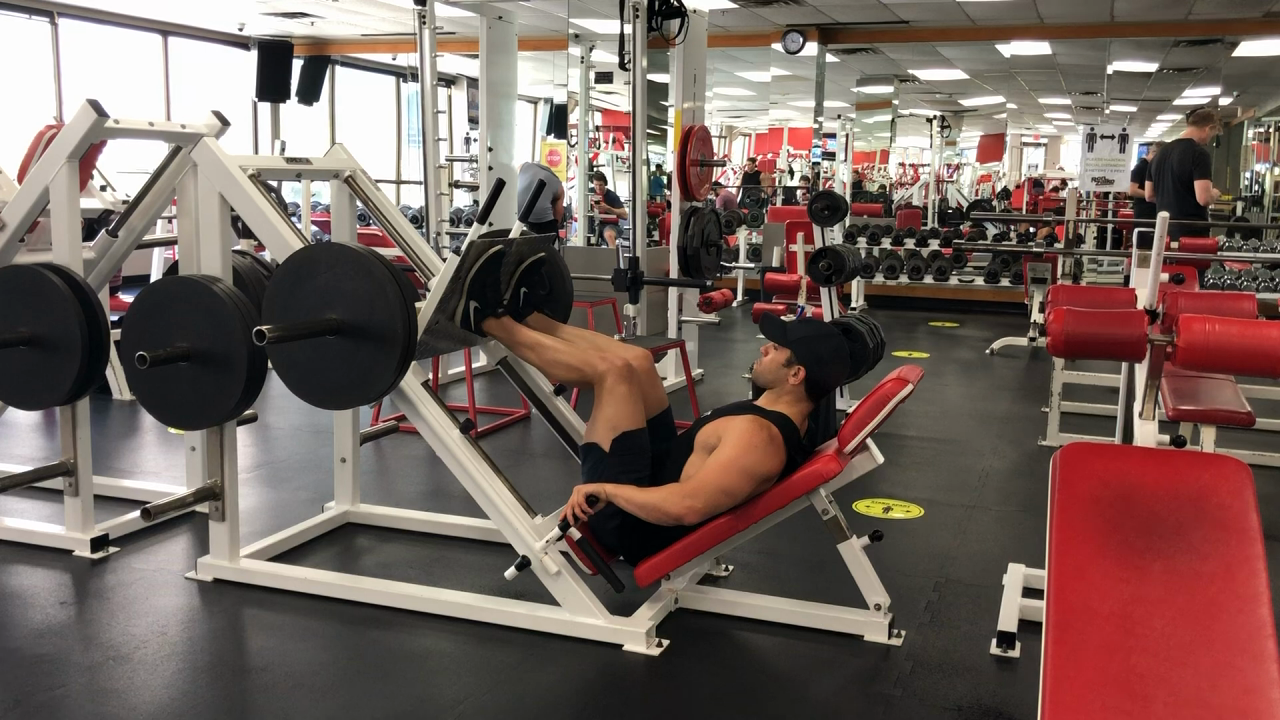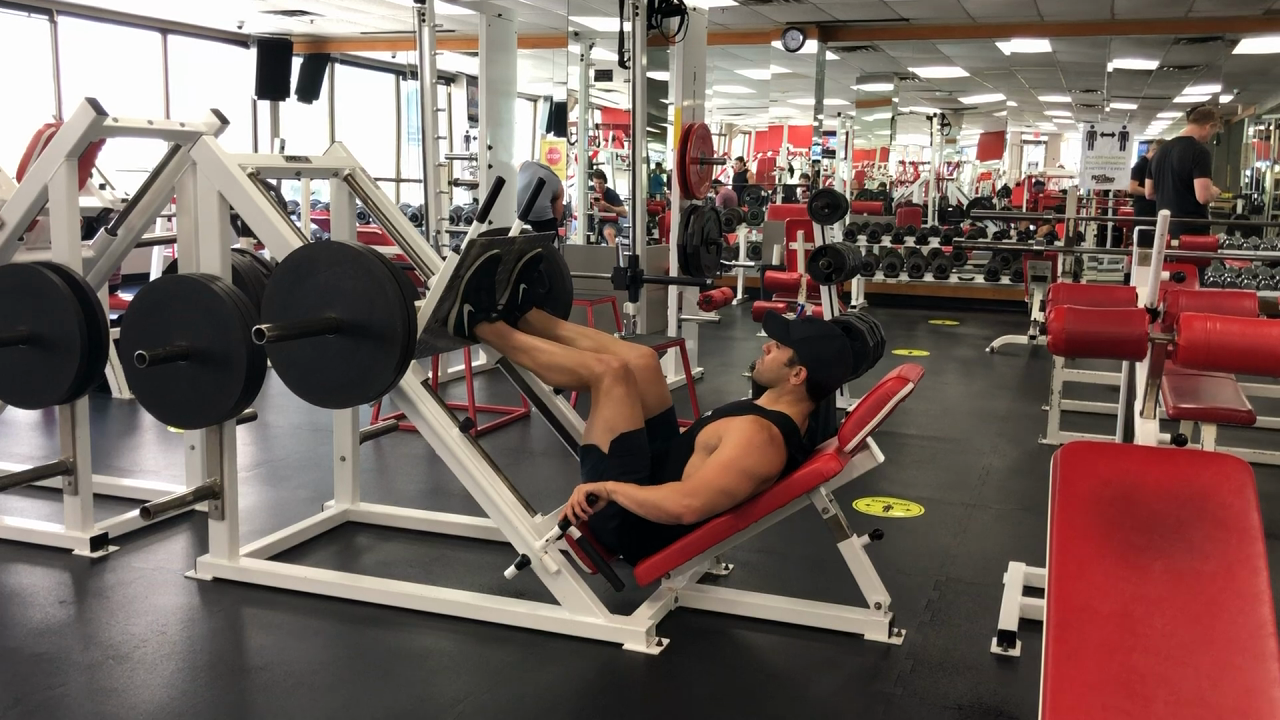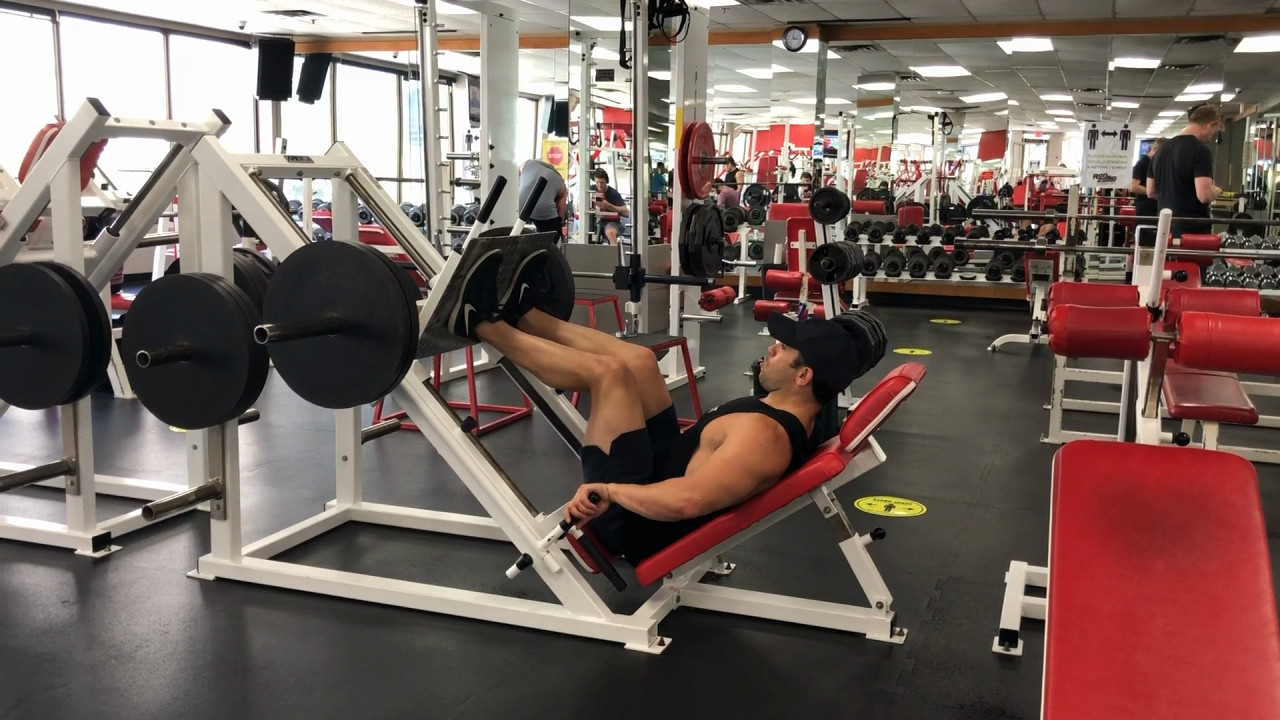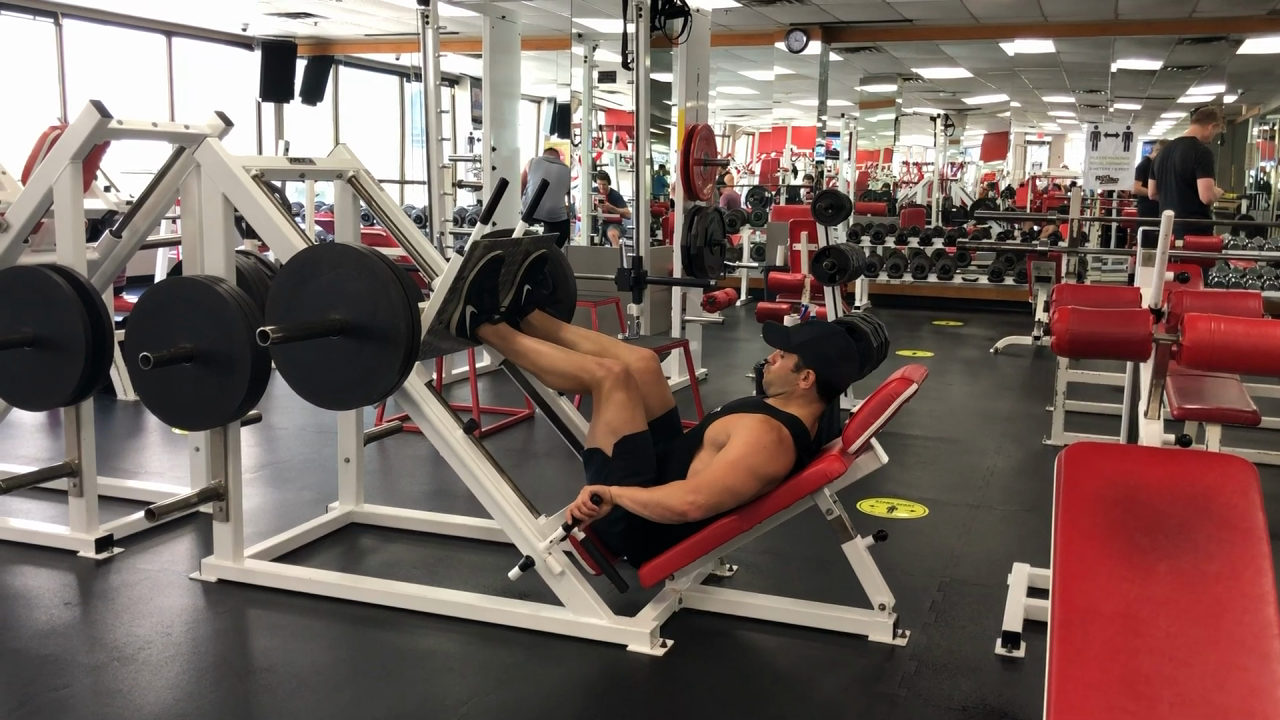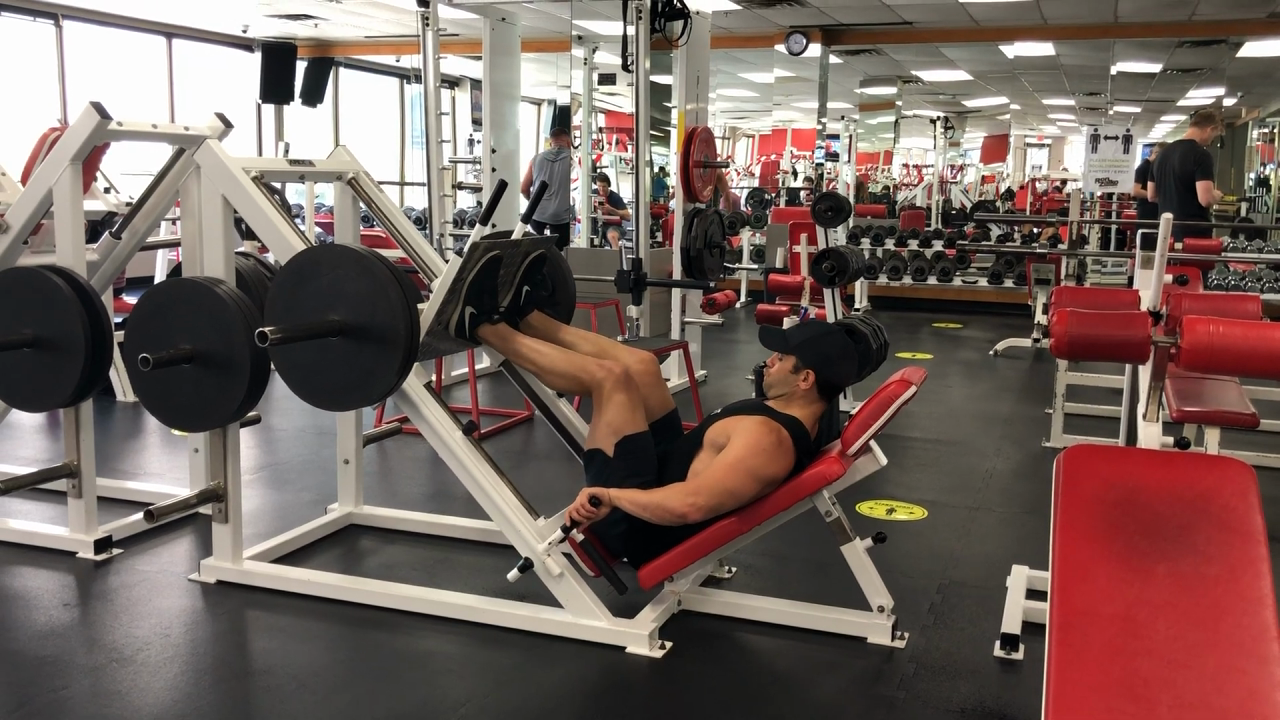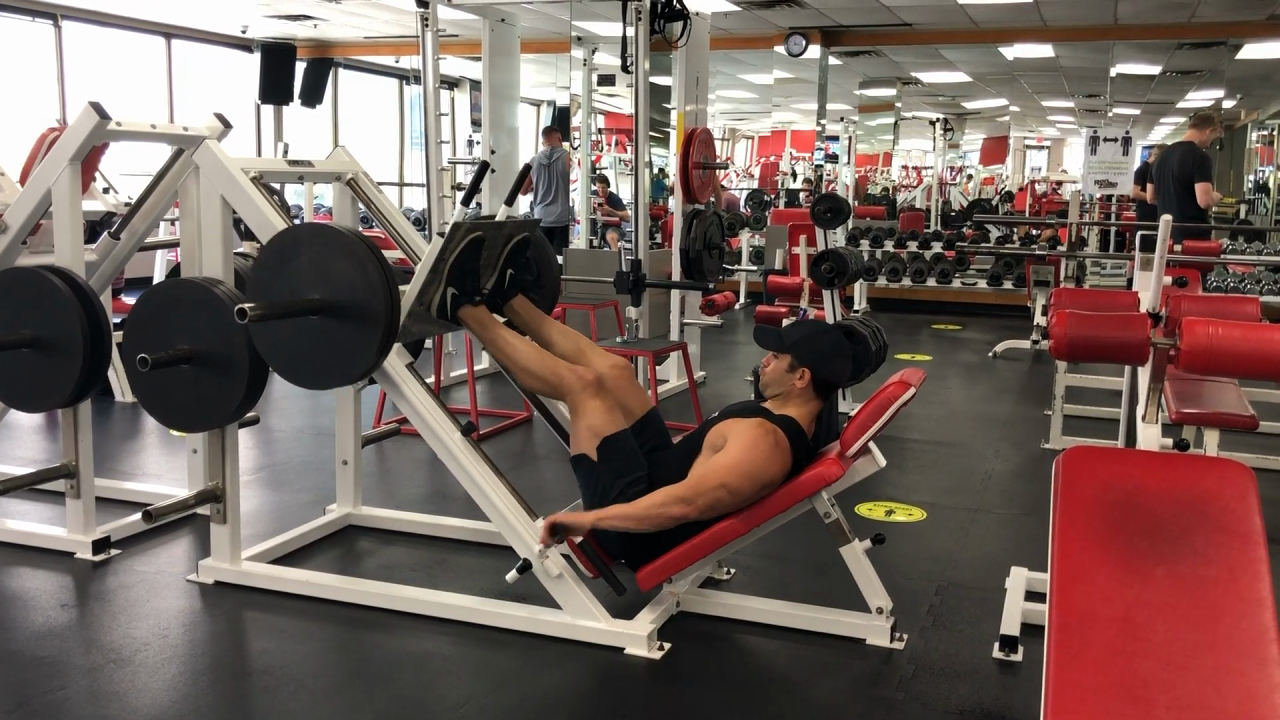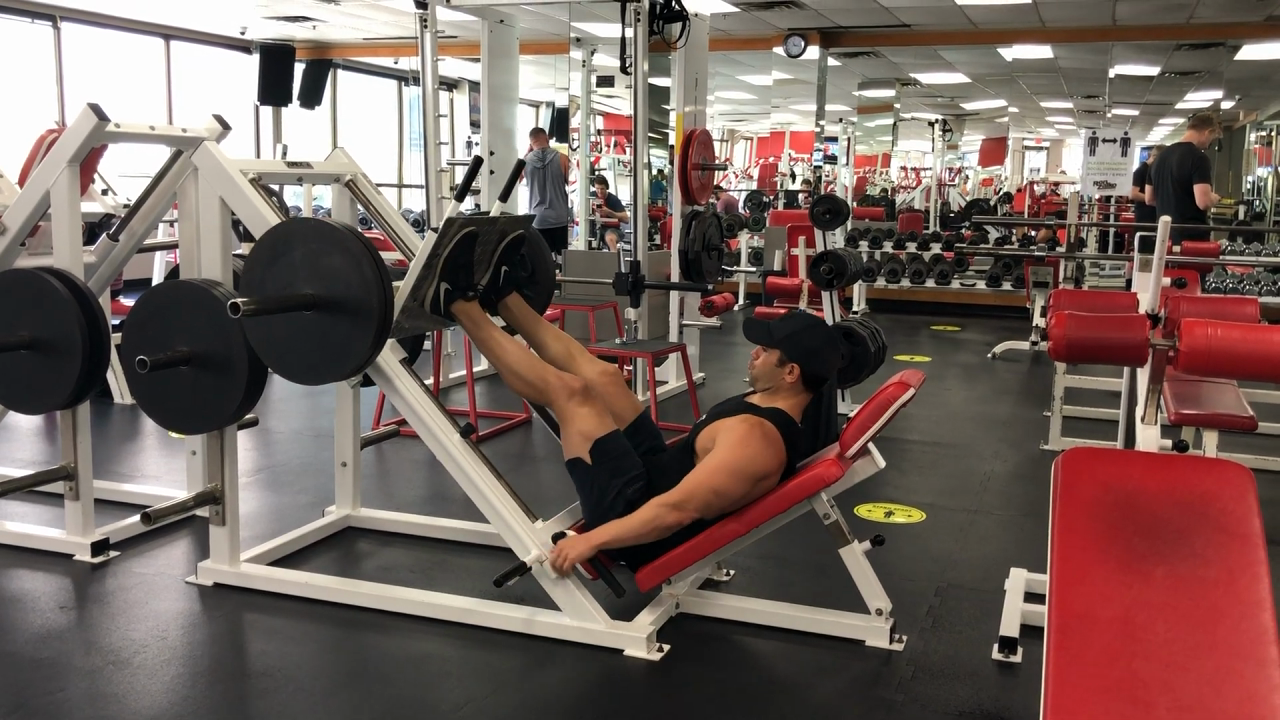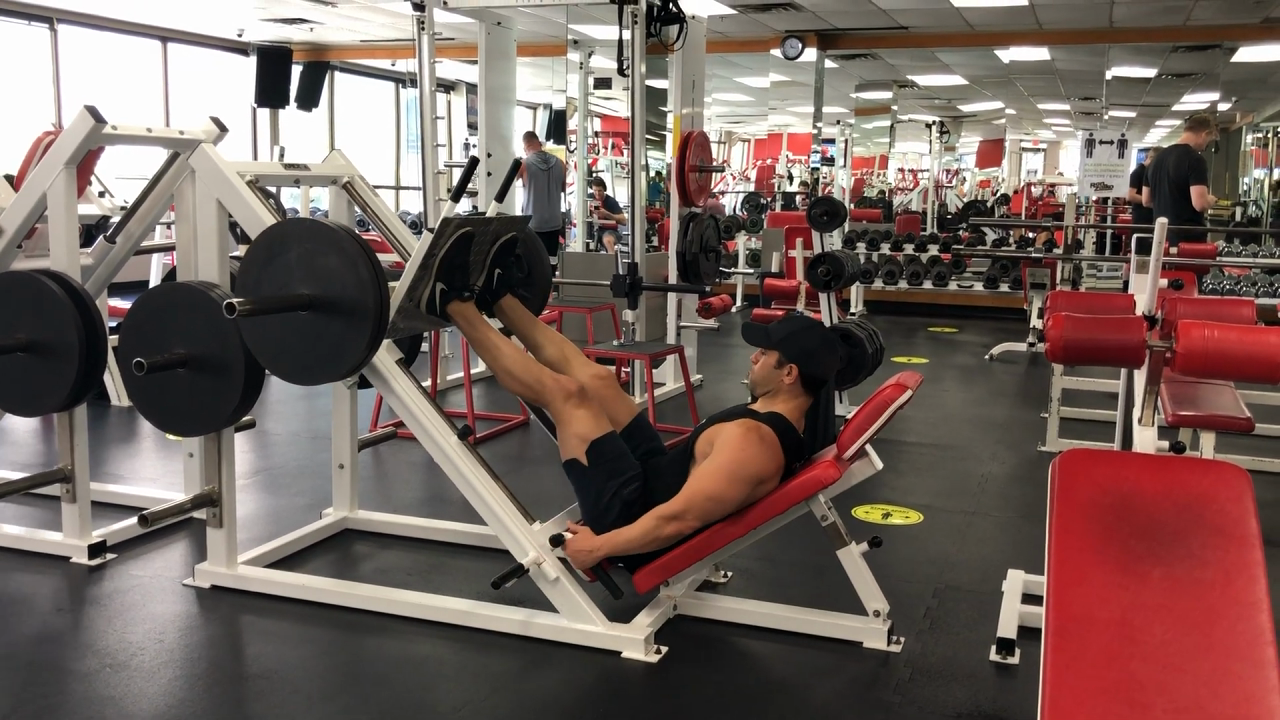
dt=0.4s
person 1, frame 1
left shoulder: (758, 436)
right shoulder: (786, 423)
left elbow: (686, 507)
left wrist: (603, 490)
left hip: (628, 524)
left knee: (613, 368)
right knee: (636, 361)
left ankle: (491, 319)
right ankle: (522, 313)
person 1, frame 2
left shoulder: (759, 437)
right shoulder: (785, 422)
left elbow: (685, 506)
left wrist: (605, 487)
left hip: (628, 522)
left knee: (609, 370)
right knee: (640, 361)
left ankle: (483, 324)
right ankle: (523, 312)
person 1, frame 3
left shoulder: (763, 435)
right shoulder: (791, 422)
left elbow: (687, 500)
left wrist: (607, 490)
left hip: (632, 522)
left knee: (609, 372)
right knee: (637, 361)
left ankle: (485, 322)
right ankle: (522, 312)
person 1, frame 4
left shoulder: (768, 437)
right shoulder: (793, 423)
left elbow: (690, 503)
left wrist: (610, 493)
left hip: (635, 523)
left knee: (610, 374)
right knee: (641, 364)
left ankle: (485, 325)
right ankle: (525, 314)
person 1, frame 5
left shoulder: (768, 439)
right shoulder: (793, 424)
left elbow: (690, 505)
left wrist: (609, 495)
left hip: (635, 524)
left knee: (610, 375)
right knee: (639, 366)
left ankle: (485, 325)
right ankle: (523, 315)
person 1, frame 6
left shoulder: (765, 441)
right shoulder: (790, 426)
left elbow: (684, 504)
left wrist: (589, 518)
left hip: (635, 531)
left knee: (584, 382)
right knee: (613, 370)
left ankle: (466, 307)
right ankle: (508, 299)
person 1, frame 7
left shoulder: (755, 436)
right shoulder: (782, 417)
left elbow: (677, 510)
left wrist: (590, 541)
left hip: (641, 523)
left knee: (570, 390)
right knee: (601, 377)
left ankle: (459, 302)
right ankle: (501, 294)
person 1, frame 8
left shoulder: (752, 440)
right shoulder: (788, 426)
left elbow: (679, 520)
left wrist: (599, 548)
left hip: (631, 513)
right hip: (655, 476)
left knee: (567, 392)
right knee: (597, 380)
left ankle: (456, 303)
right ankle: (497, 296)
